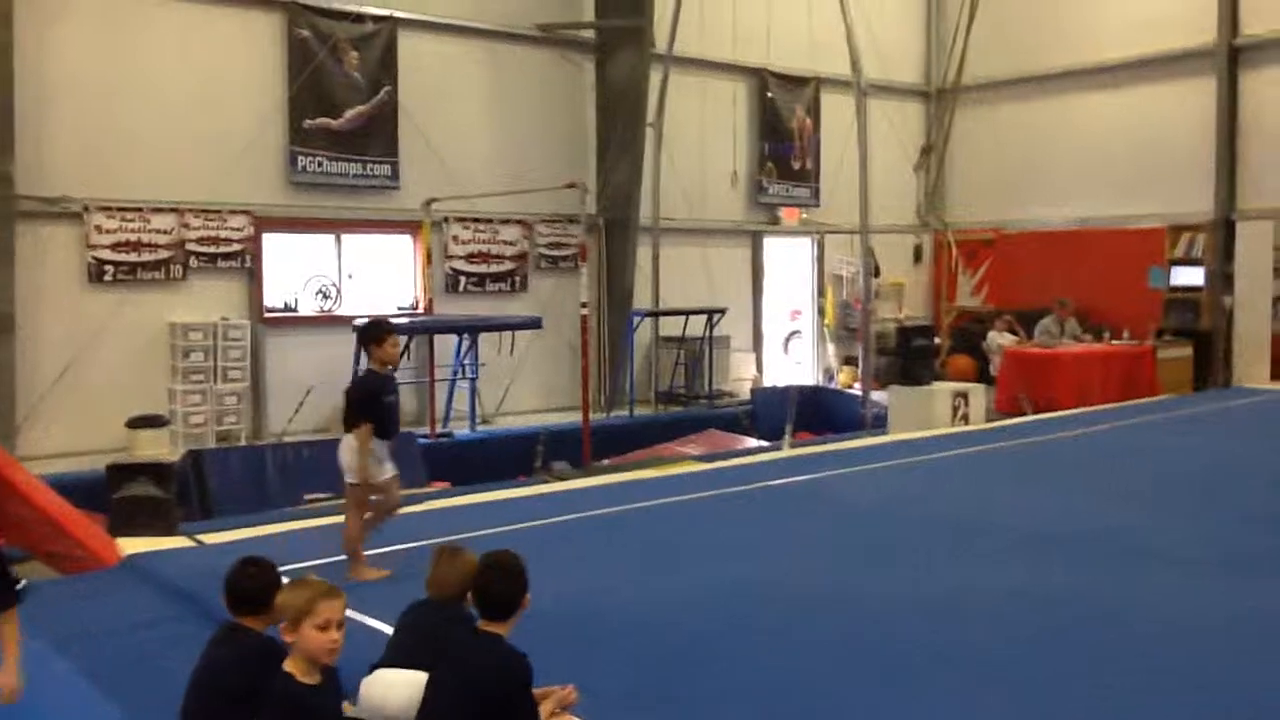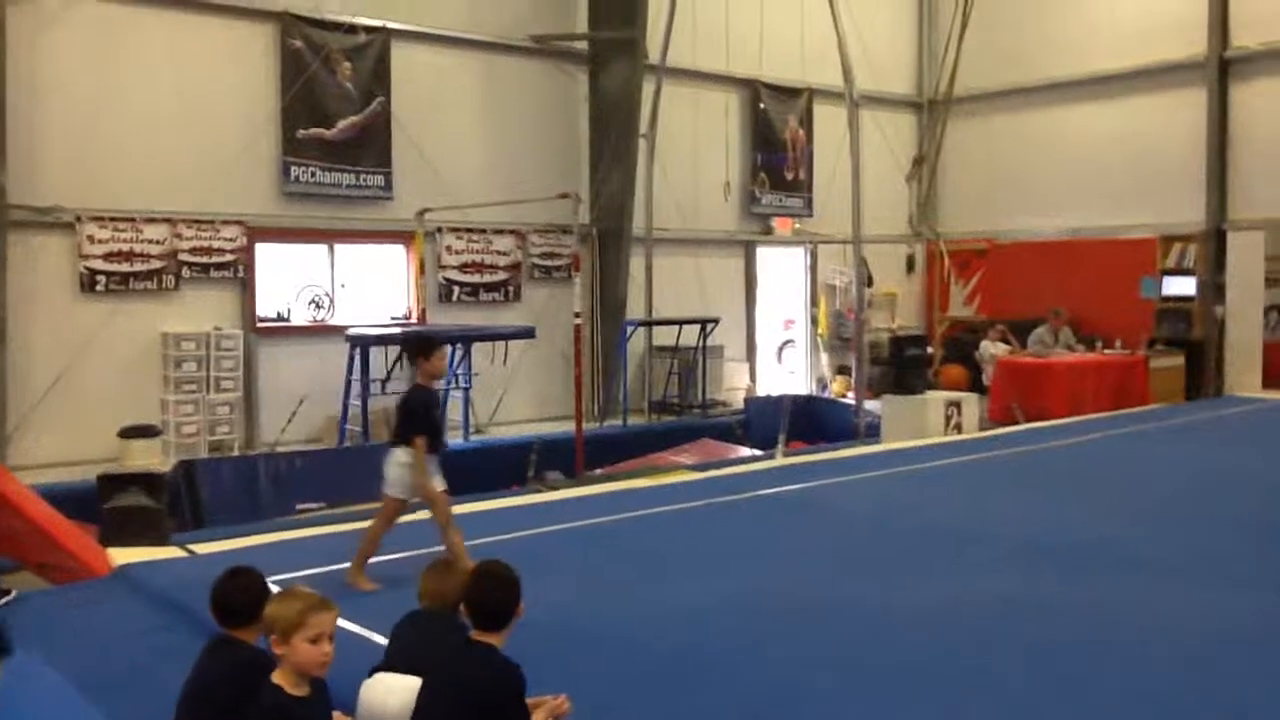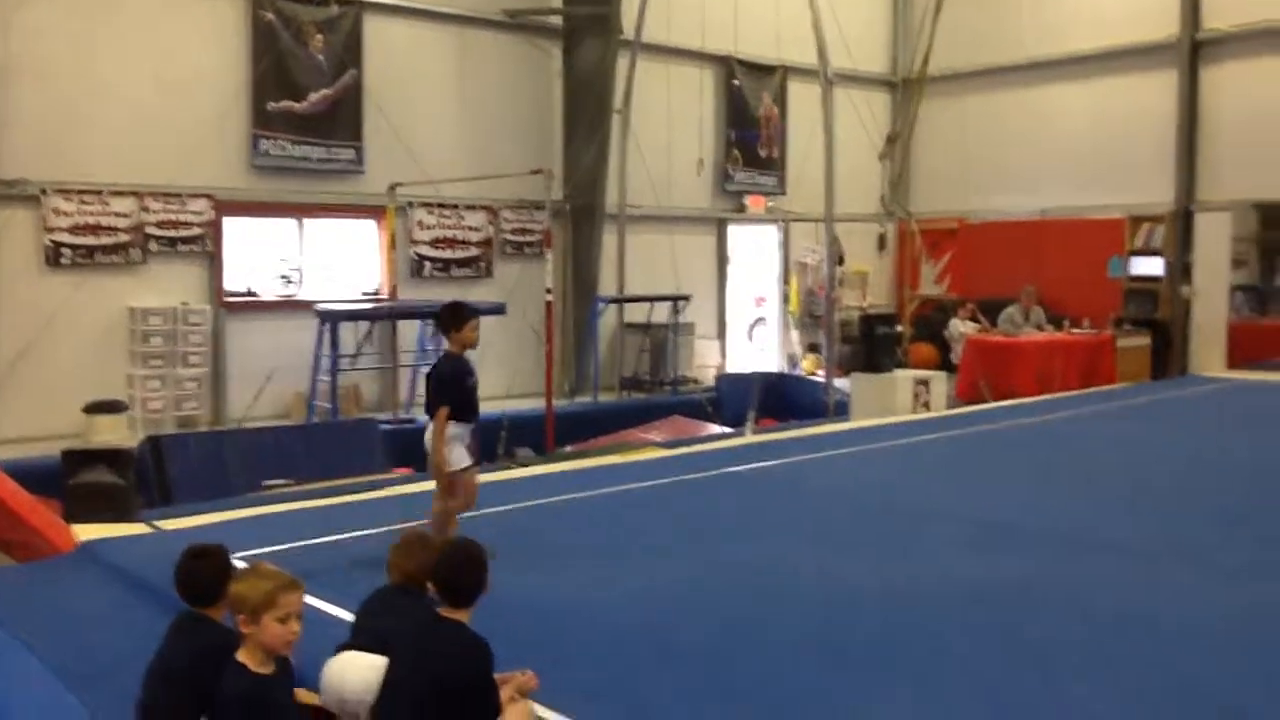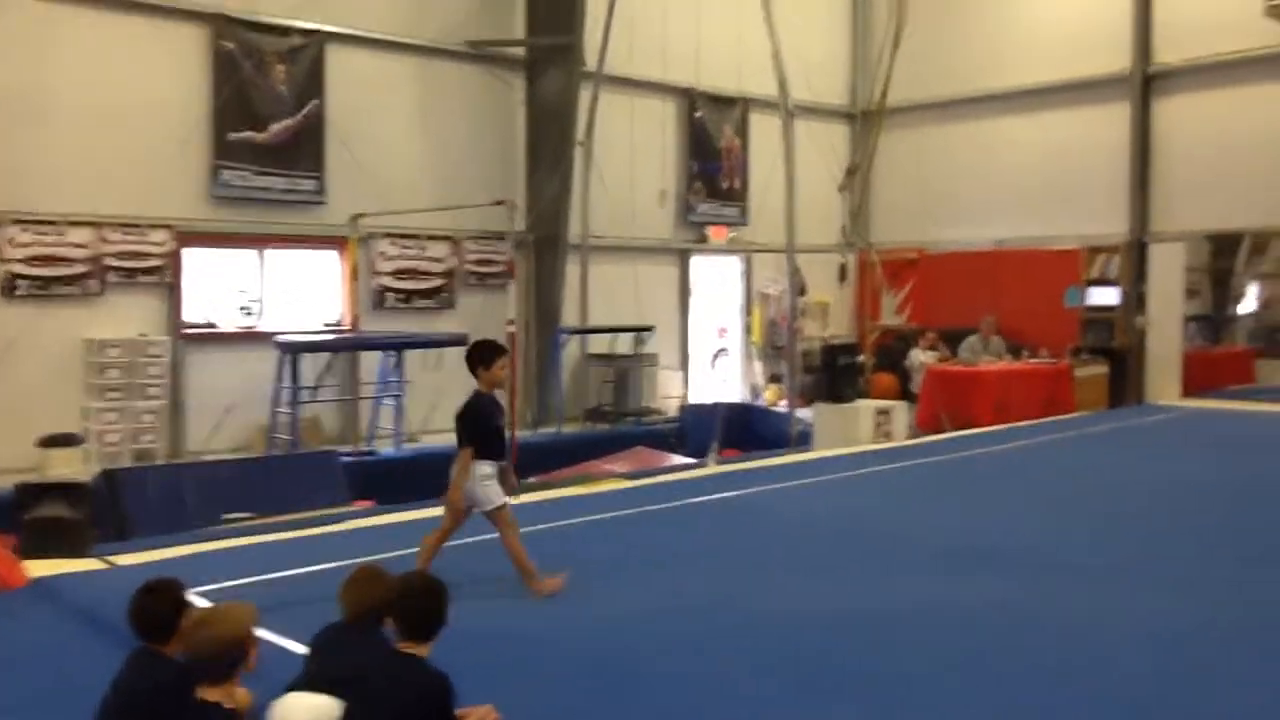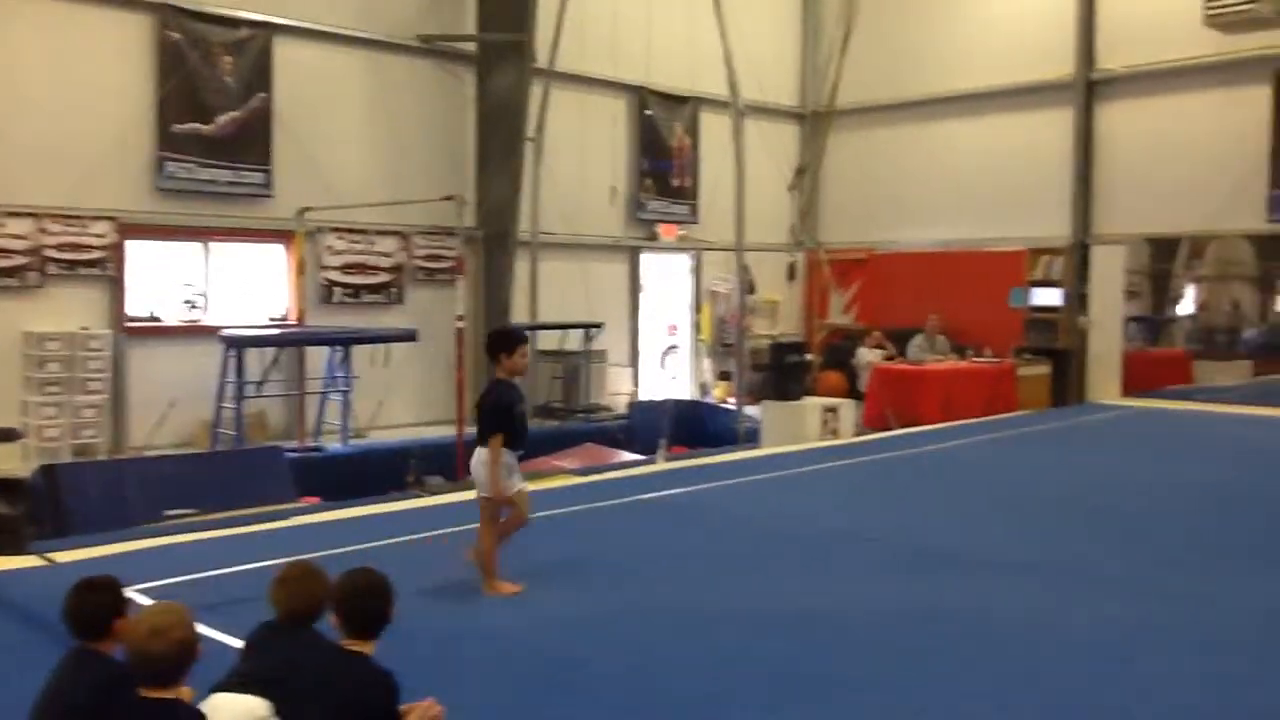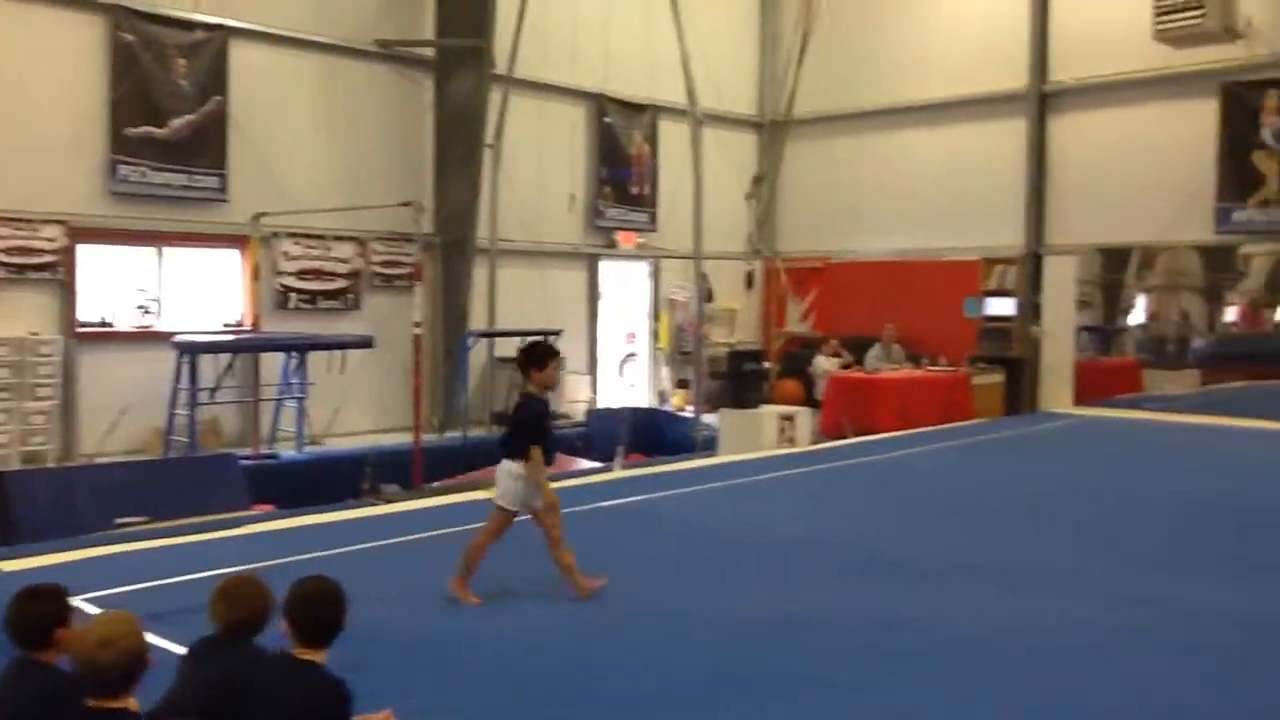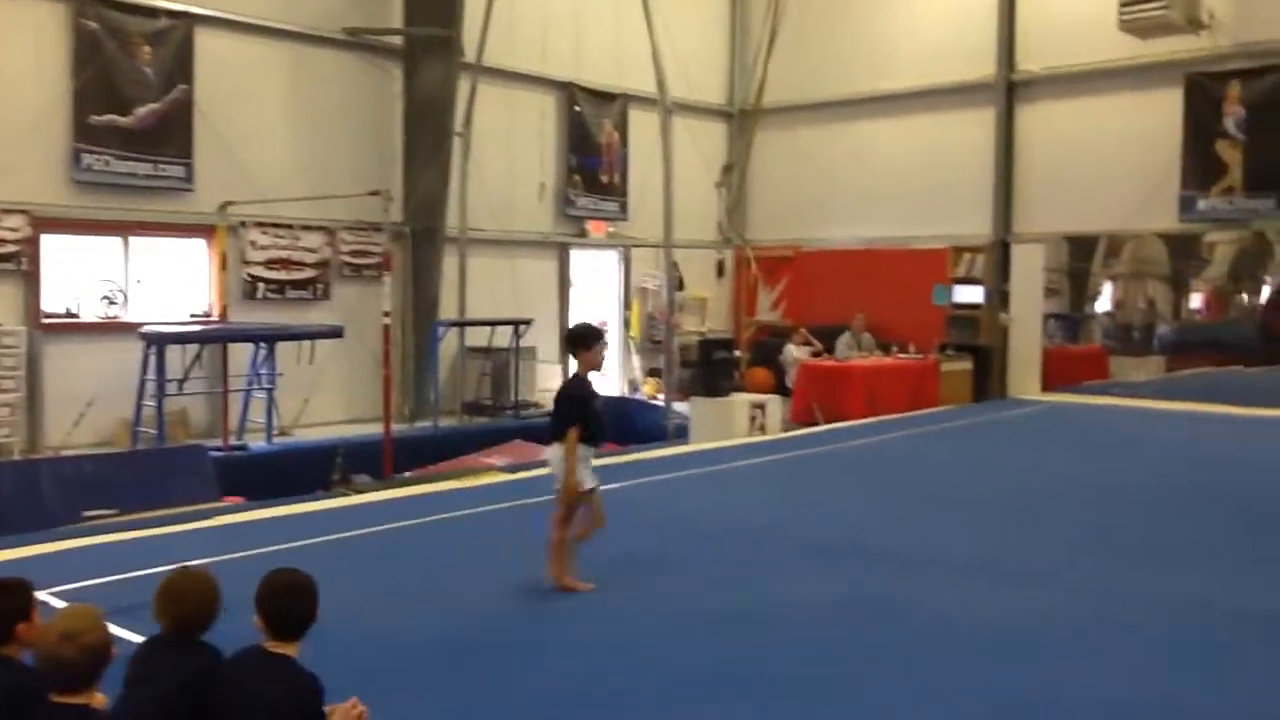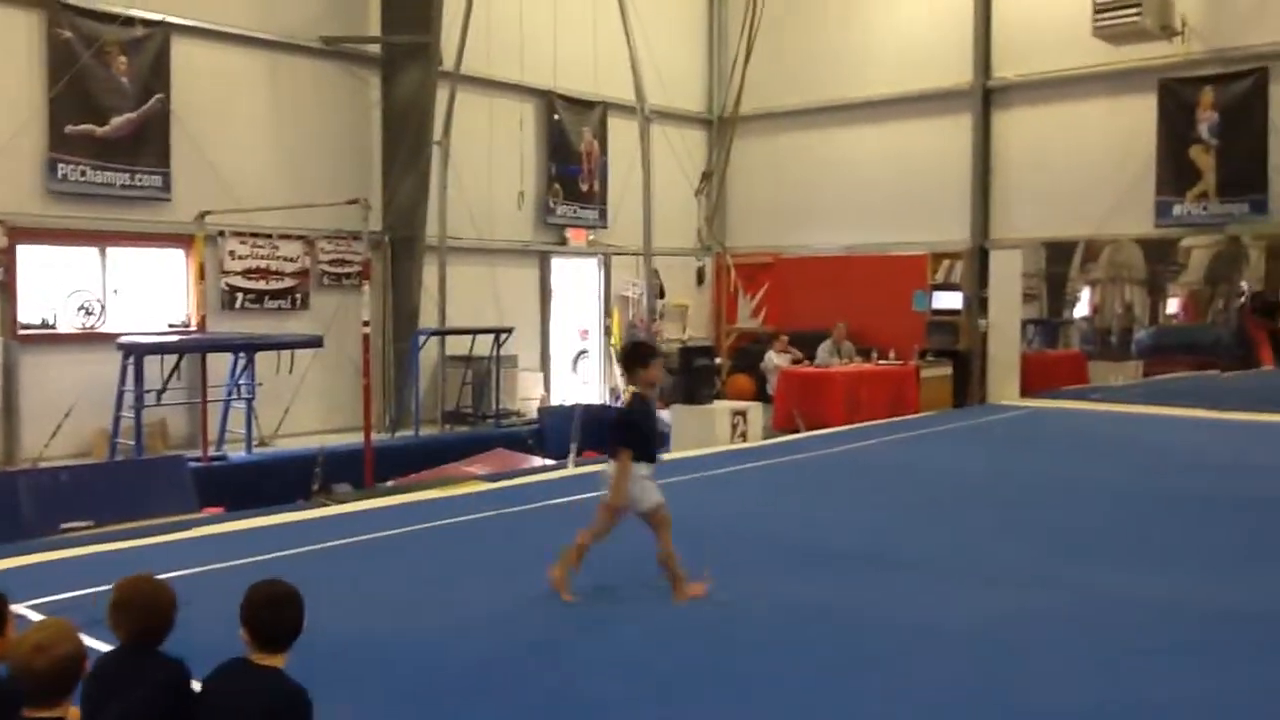
dt=0.2s
person 1, frame 1
left shoulder: (388, 379)
right shoulder: (367, 386)
right elbow: (363, 429)
left wrist: (385, 458)
right wrist: (362, 467)
left hip: (378, 449)
right hip: (359, 450)
left knee: (393, 501)
right knee: (356, 508)
left ankle: (355, 537)
right ankle: (357, 566)
person 1, frame 2
left shoulder: (431, 395)
right shoulder: (417, 400)
right elbow: (418, 442)
right wrist: (424, 483)
left hip: (427, 464)
right hip: (406, 463)
left knee: (446, 519)
right knee: (385, 521)
right ankle: (357, 571)
person 1, frame 3
left shoulder: (461, 364)
right shoulder: (446, 369)
right elbow: (441, 413)
left wrist: (466, 441)
right wrist: (438, 452)
left hip: (458, 433)
right hip: (447, 436)
left knee: (446, 495)
right knee: (467, 495)
person 1, frame 4
left shoulder: (491, 404)
right shoulder: (477, 408)
right elbow: (466, 452)
left wrist: (508, 476)
right wrist: (455, 490)
left hip: (487, 473)
right hip: (479, 476)
left knee: (446, 529)
right knee: (510, 529)
right ankle: (534, 582)
person 1, frame 5
left shoulder: (510, 390)
right shoulder: (497, 395)
right elbow: (494, 440)
right wrist: (496, 482)
left hip: (505, 462)
right hip: (491, 463)
left knee: (520, 516)
right knee: (489, 524)
left ankle: (481, 554)
right ankle: (490, 581)
person 1, frame 6
left shoulder: (538, 404)
right shoulder: (530, 409)
right elbow: (534, 454)
right wrist: (546, 492)
left hip: (528, 475)
right hip: (518, 475)
left knee: (555, 533)
right knee: (491, 534)
left ankle: (578, 582)
right ankle: (460, 583)
person 1, frame 7
left shoulder: (580, 386)
right shoulder: (575, 391)
right elbow: (571, 434)
left wrist: (577, 470)
right wrist: (570, 473)
left hip: (575, 457)
right hip: (569, 459)
left knee: (563, 520)
right knee: (595, 518)
left ankle: (562, 574)
right ankle: (559, 569)
person 1, frame 8
left shoulder: (643, 403)
right shoulder: (637, 410)
right elbow: (625, 453)
right wrist: (618, 492)
left hip: (632, 474)
right hip: (633, 476)
left knee: (598, 530)
right knee: (663, 528)
left ankle: (560, 573)
right ankle: (680, 586)
